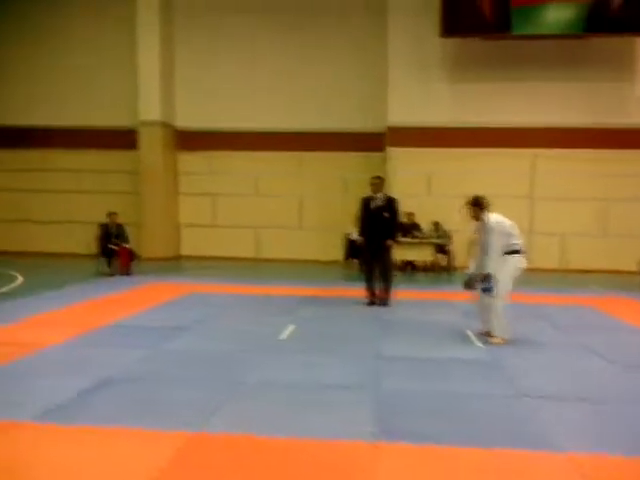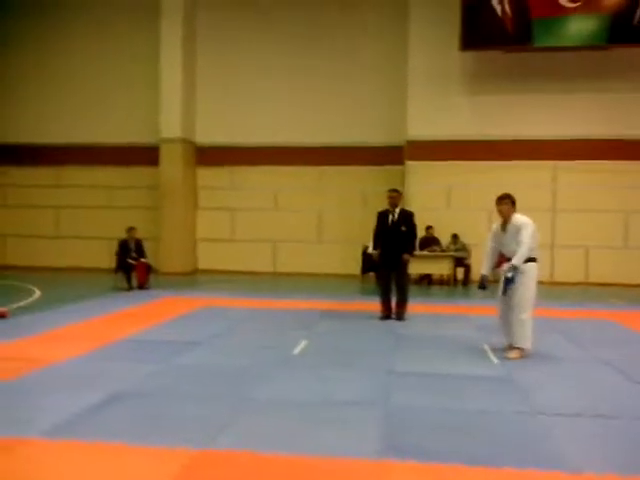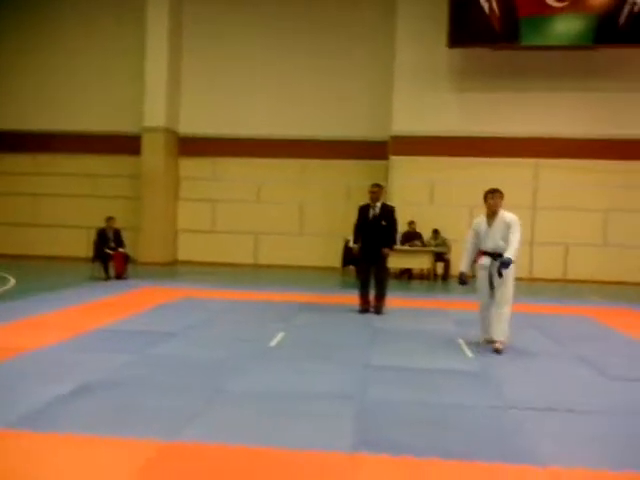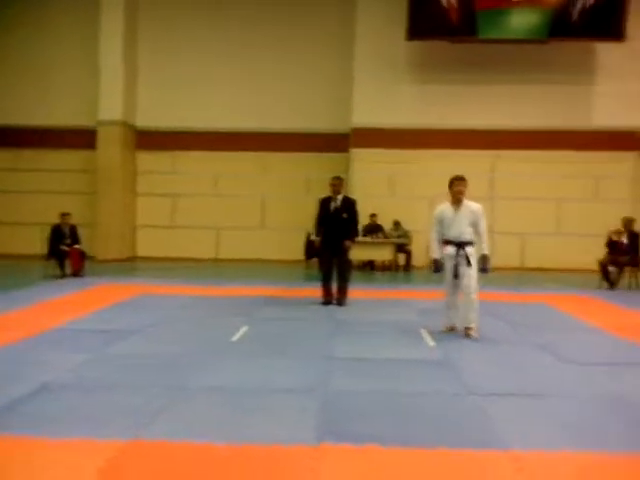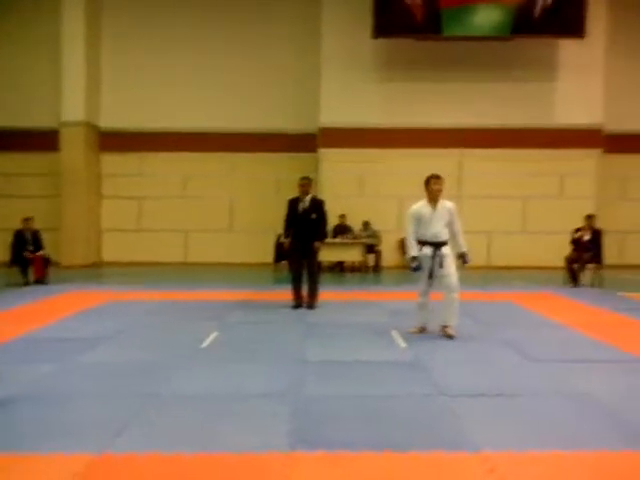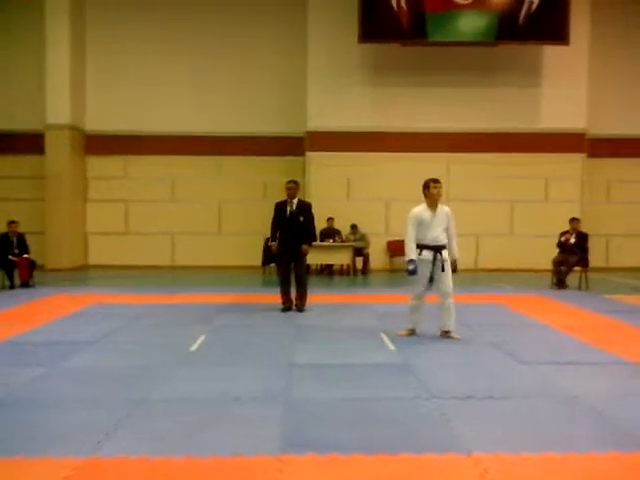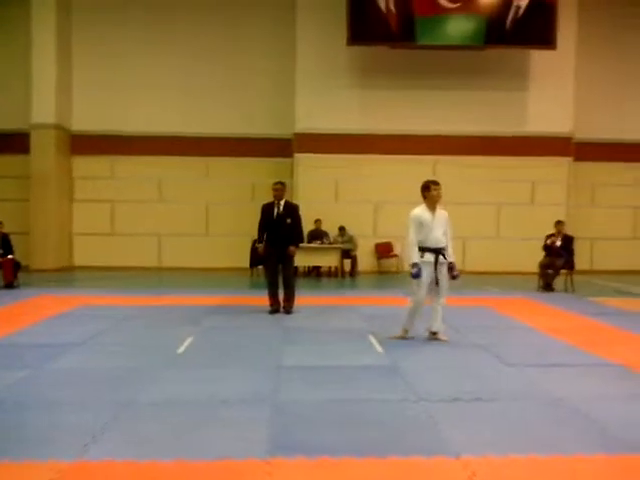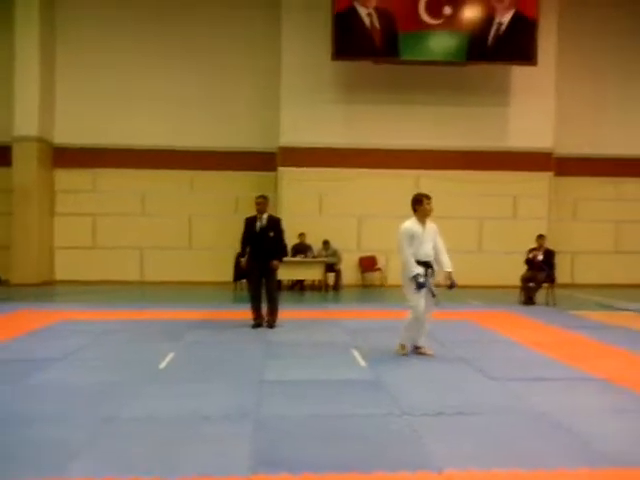
dt=0.2s
person 1, frame 1
left shoulder: (494, 223)
right shoulder: (482, 225)
left elbow: (494, 250)
right elbow: (480, 251)
left wrist: (488, 274)
right wrist: (472, 274)
left hip: (511, 259)
right hip: (498, 260)
left knee: (494, 295)
right knee: (483, 295)
left ankle: (500, 334)
right ankle: (491, 328)
person 1, frame 2
left shoulder: (524, 223)
right shoulder: (497, 228)
left elbow: (525, 246)
right elbow: (491, 251)
left wrist: (514, 266)
right wrist: (484, 274)
left hip: (526, 267)
right hip: (509, 267)
left knee: (522, 307)
right knee: (504, 307)
left ankle: (522, 347)
right ankle: (511, 342)
person 1, frame 3
left shoulder: (511, 219)
right shoulder: (478, 222)
left elbow: (514, 241)
right elbow: (471, 247)
left wrist: (507, 258)
right wrist: (464, 270)
left hip: (503, 264)
right hip: (485, 263)
left knee: (502, 302)
right knee: (485, 301)
left ankle: (498, 339)
right ankle: (488, 335)
person 1, frame 4
left shoulder: (475, 208)
right shoulder: (441, 210)
left elbow: (482, 232)
right elbow: (435, 235)
left wrist: (484, 255)
right wrist: (435, 257)
left hip: (468, 251)
right hip: (449, 252)
left knee: (470, 289)
right knee: (450, 289)
left ankle: (469, 326)
right ankle: (451, 323)
person 1, frame 5
left shoulder: (449, 207)
right shoulder: (416, 209)
left elbow: (456, 230)
right elbow: (411, 234)
left wrist: (462, 250)
right wrist: (413, 256)
left hip: (443, 251)
right hip: (425, 252)
left knee: (452, 287)
right knee: (424, 290)
left ankle: (448, 325)
right ankle: (423, 324)
person 1, frame 6
left shoulder: (446, 212)
right shoulder: (416, 213)
left elbow: (451, 236)
right elbow: (410, 237)
left wrist: (454, 257)
right wrist: (411, 260)
left hip: (441, 255)
right hip: (424, 256)
left knee: (447, 293)
right knee: (419, 293)
left ankle: (447, 328)
right ankle: (412, 327)
person 1, frame 7
left shoulder: (444, 215)
right shoulder: (417, 214)
left elbow: (448, 239)
right elbow: (412, 240)
left wrist: (451, 262)
right wrist: (414, 263)
left hip: (441, 259)
right hip: (424, 259)
left knee: (439, 296)
right knee: (419, 296)
left ankle: (435, 330)
right ankle: (406, 328)
person 1, frame 8
left shoulder: (433, 227)
right shoulder: (407, 227)
left elbow: (440, 250)
right elbow: (406, 254)
left wrist: (448, 271)
right wrist: (416, 275)
left hip: (427, 271)
right hip: (413, 271)
left knee: (425, 310)
right knee: (417, 310)
left ankle: (417, 345)
right ankle: (404, 343)
person 2, frame 1
left shoulder: (390, 202)
right shoulder: (365, 201)
left elbow: (395, 221)
right elbow: (362, 219)
left wrist: (391, 238)
right wrist: (361, 236)
left hip: (384, 241)
right hip: (368, 241)
left knee: (385, 269)
right knee: (368, 269)
left ankle: (384, 296)
right ankle: (372, 296)
person 2, frame 2
left shoulder: (408, 215)
right shoulder: (381, 215)
left elbow: (412, 235)
right elbow: (377, 233)
left wrist: (408, 252)
right wrist: (375, 249)
left hip: (401, 255)
right hip: (384, 254)
left knee: (401, 284)
right knee: (384, 283)
left ankle: (400, 311)
right ankle: (386, 311)
person 2, frame 3
left shoulder: (389, 210)
right shoulder: (363, 209)
left elbow: (392, 230)
right elbow: (358, 227)
left wrist: (388, 247)
right wrist: (356, 243)
left hip: (380, 249)
right hip: (364, 248)
left knee: (380, 278)
right knee: (363, 277)
left ankle: (378, 305)
right ankle: (364, 304)
person 2, frame 4
left shoulder: (350, 202)
right shoulder: (324, 201)
left elbow: (354, 222)
right elbow: (320, 220)
left wrist: (350, 239)
right wrist: (318, 236)
left hip: (342, 241)
right hip: (326, 240)
left knee: (343, 270)
right knee: (325, 269)
left ankle: (341, 296)
right ankle: (327, 296)
person 2, frame 5
left shoulder: (318, 203)
right shoulder: (292, 202)
left elbow: (322, 223)
right elbow: (288, 221)
left wrist: (319, 240)
right wrist: (287, 238)
left hip: (311, 243)
right hip: (295, 242)
left knee: (312, 272)
right knee: (295, 272)
left ankle: (311, 299)
right ankle: (298, 299)
person 2, frame 6
left shoulder: (306, 206)
right shoulder: (279, 205)
left elbow: (310, 226)
right elbow: (275, 224)
left wrist: (307, 243)
right wrist: (273, 241)
left hip: (299, 246)
right hip: (283, 245)
left knee: (300, 275)
right knee: (283, 275)
left ankle: (300, 302)
right ankle: (286, 302)
person 2, frame 7
left shoulder: (293, 207)
right shoulder: (266, 207)
left elbow: (297, 228)
right elbow: (262, 226)
left wrist: (294, 245)
right wrist: (260, 243)
left hip: (286, 247)
right hip: (270, 247)
left knee: (288, 277)
right knee: (271, 277)
left ankle: (288, 304)
right ankle: (274, 304)
person 2, frame 8
left shoulder: (275, 221)
right shoulder: (249, 221)
left elbow: (280, 241)
right elbow: (245, 240)
left wrist: (277, 259)
right wrist: (243, 257)
left hip: (269, 261)
right hip: (253, 261)
left knee: (271, 291)
right knee: (254, 291)
left ankle: (271, 318)
right ankle: (257, 318)
